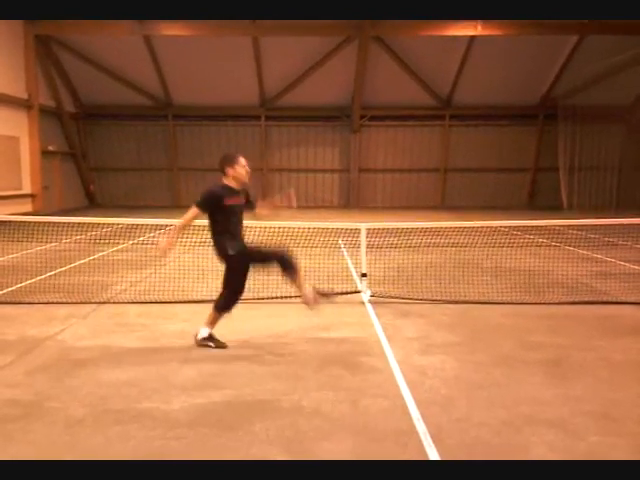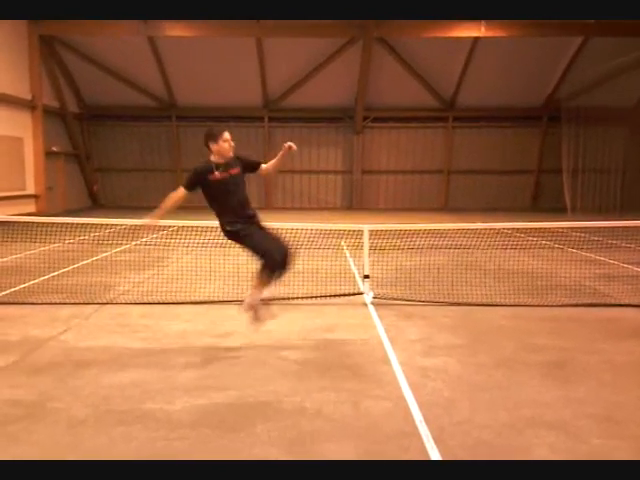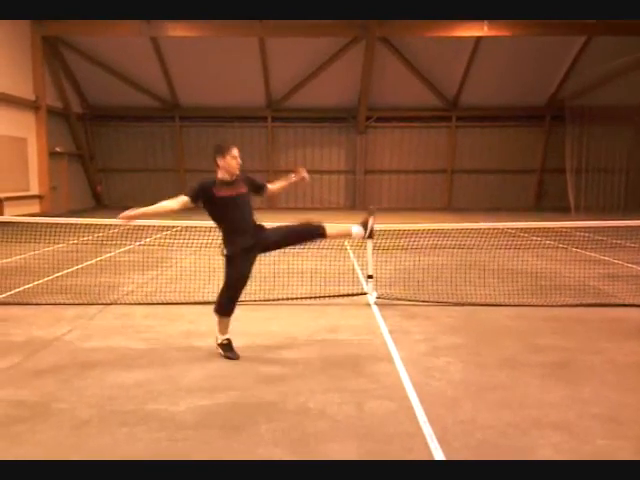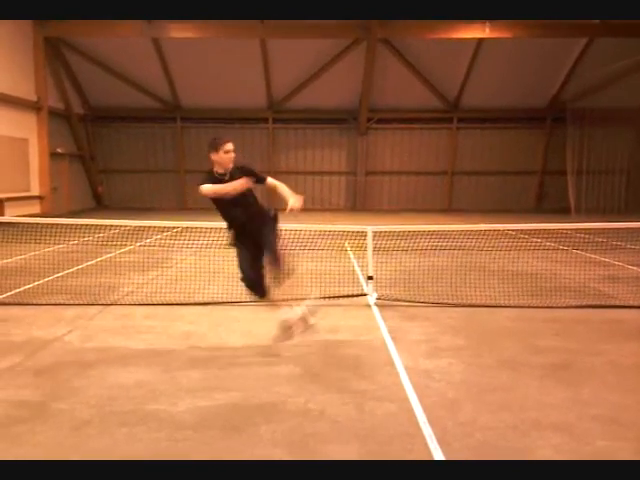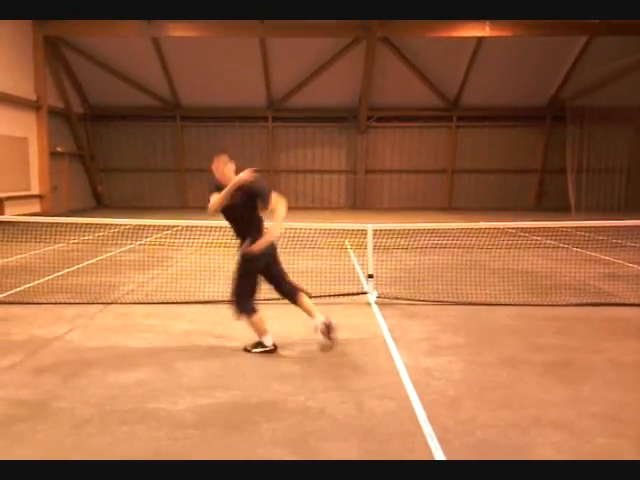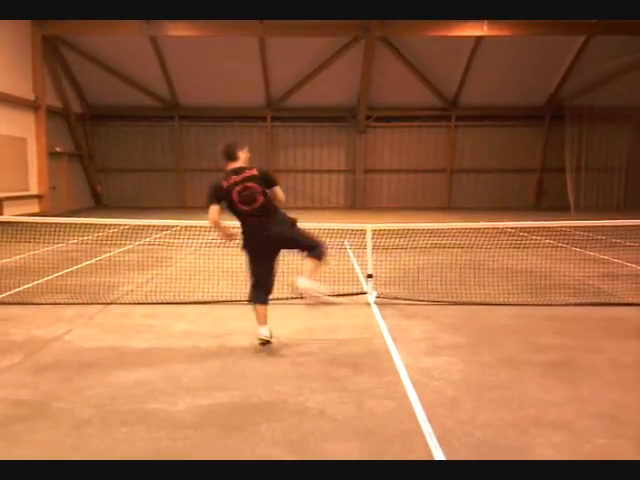
dt=0.2s
person 1, frame 1
left shoulder: (242, 191)
right shoulder: (215, 193)
left elbow: (255, 208)
right elbow: (190, 215)
left wrist: (275, 203)
right wrist: (170, 238)
left hip: (238, 247)
right hip: (231, 249)
left knee: (231, 293)
right knee: (283, 258)
left ankle: (204, 334)
right ankle: (307, 294)
person 1, frame 2
left shoulder: (238, 161)
right shoulder: (202, 171)
left elbow: (267, 168)
right elbow: (179, 195)
left wrist: (283, 152)
right wrist: (157, 215)
left hip: (250, 221)
right hip: (235, 226)
left knee: (281, 252)
right knee: (275, 256)
left ankle: (256, 296)
right ankle: (254, 298)
person 1, frame 3
left shoulder: (244, 180)
right shoulder: (207, 187)
left elbow: (271, 189)
right elbow: (176, 203)
left wrist: (294, 179)
right wrist: (139, 212)
left hip: (259, 236)
right hip: (238, 246)
left knee: (307, 230)
right knee: (230, 293)
left ankle: (359, 231)
right ankle: (223, 340)
person 1, frame 4
left shoulder: (243, 170)
right shoulder: (209, 178)
left elbow: (274, 183)
right elbow: (208, 190)
left wrist: (290, 197)
right wrist: (232, 187)
left hip: (262, 223)
right hip: (243, 235)
left knee: (271, 253)
right knee: (251, 278)
person 1, frame 5
left shoulder: (251, 185)
right shoulder: (218, 187)
left elbow: (279, 205)
right elbow: (213, 206)
left wrist: (272, 233)
right wrist: (233, 185)
left hip: (256, 246)
right hip: (251, 245)
left knee: (242, 297)
right knee: (286, 287)
left ankle: (266, 342)
right ankle: (321, 322)
person 1, frame 6
left shoulder: (218, 186)
right shoulder: (259, 173)
left elbow: (213, 219)
right elbow: (281, 198)
left wrist: (223, 230)
left hip: (256, 237)
right hip: (282, 227)
left knee: (261, 284)
right knee: (317, 248)
left ankle: (264, 333)
right ankle: (306, 281)
